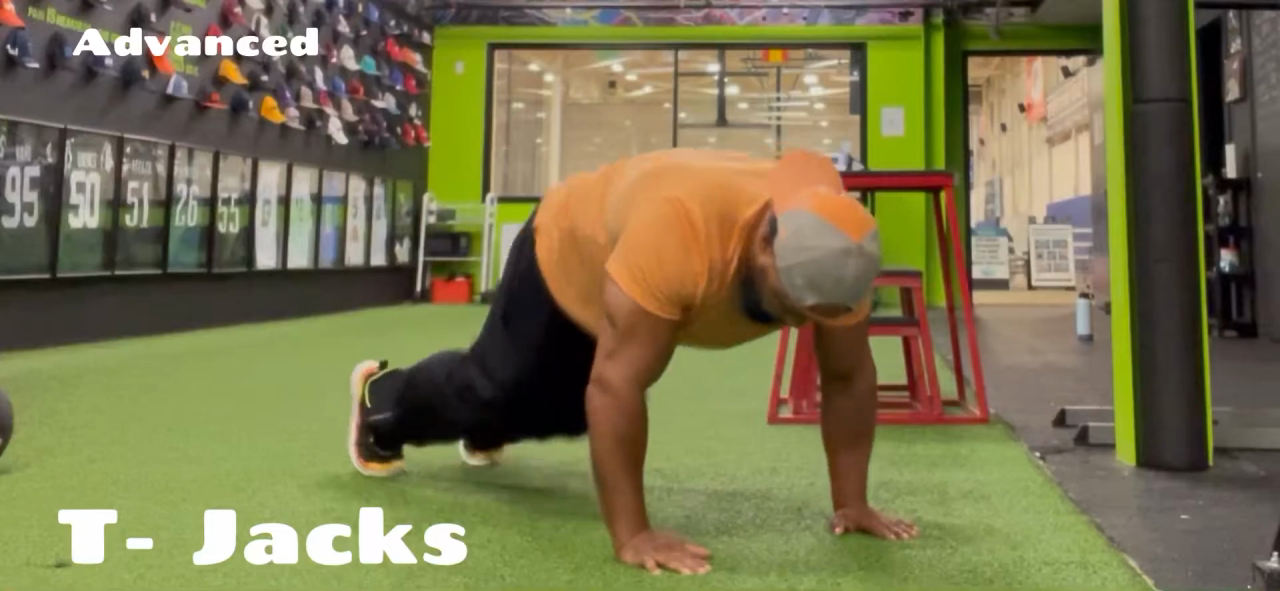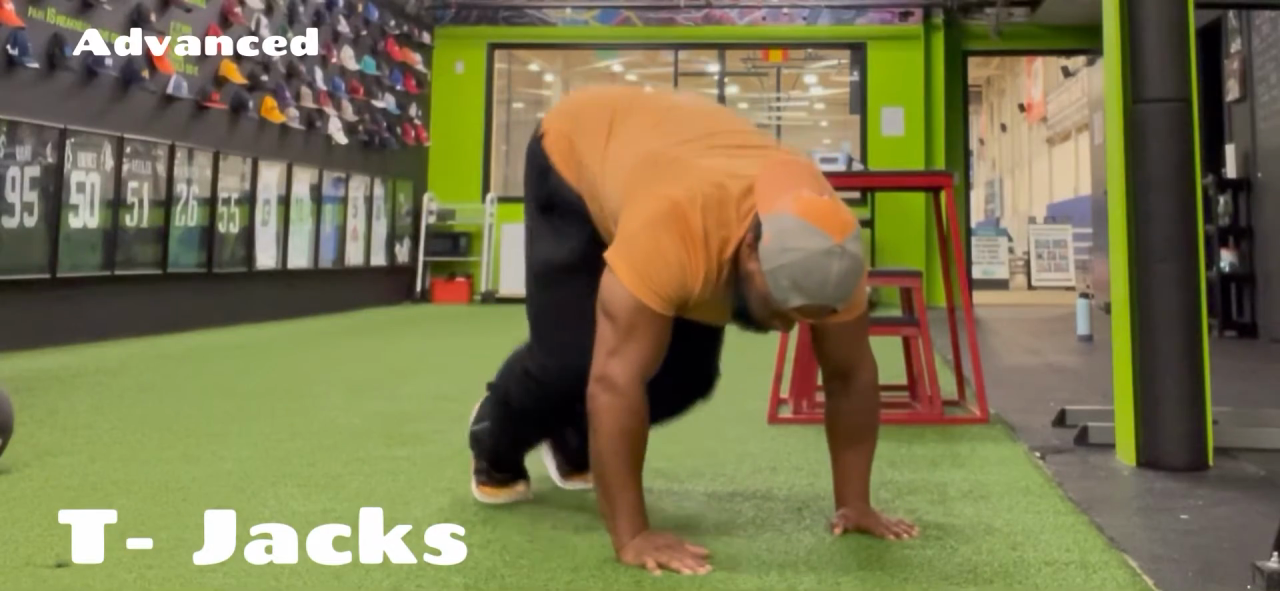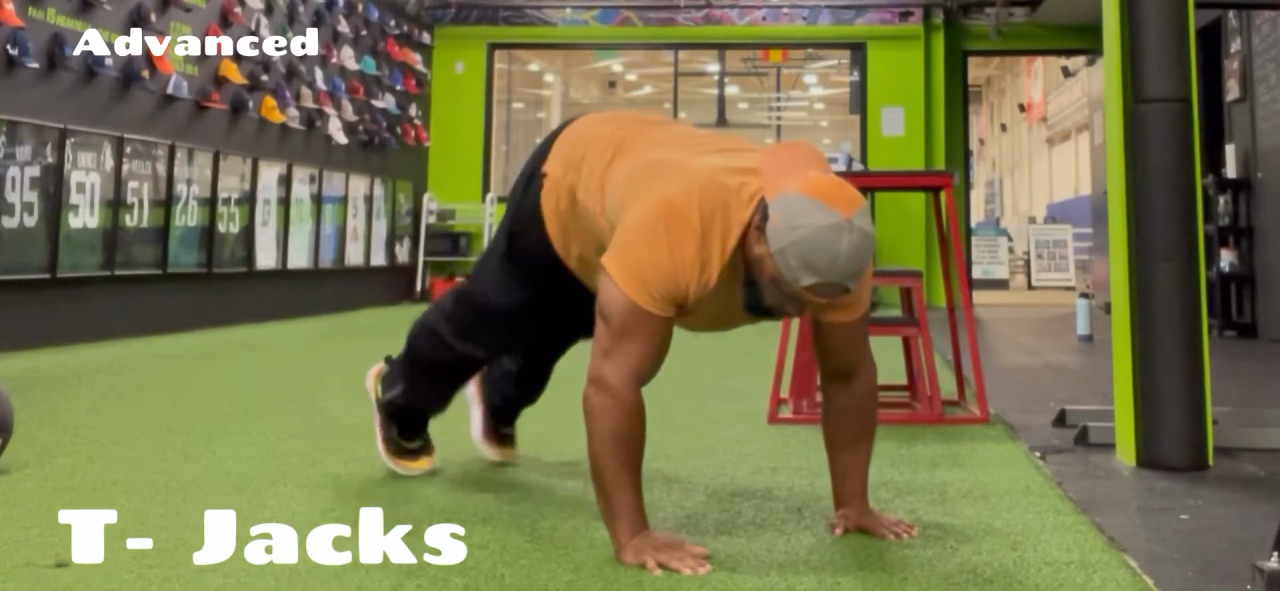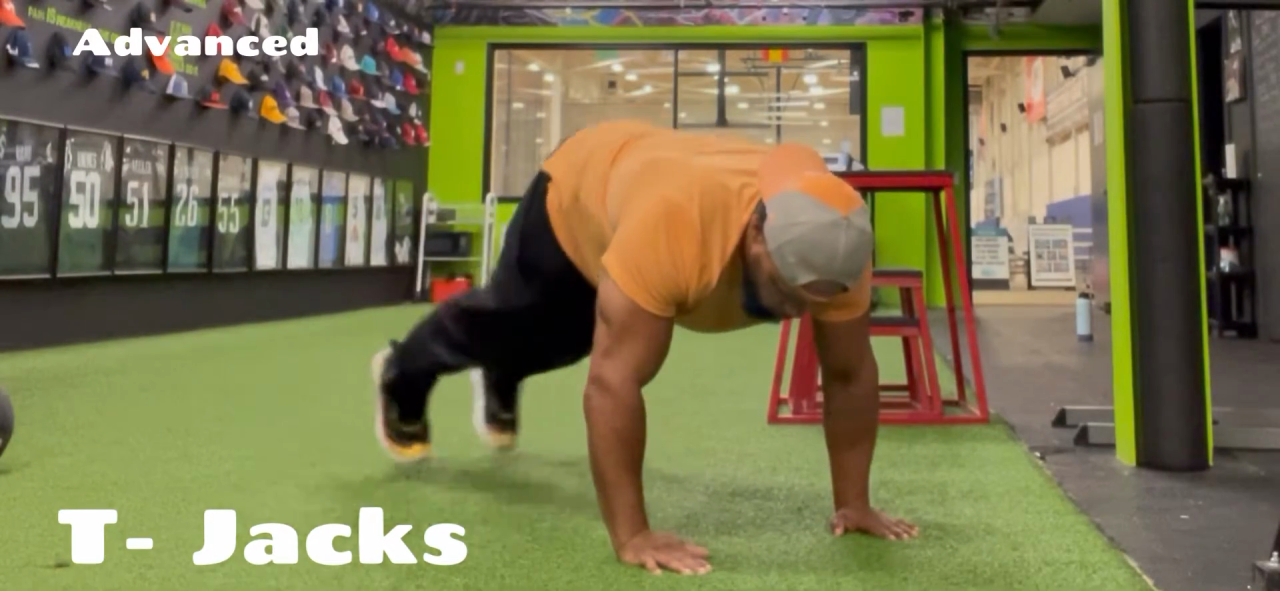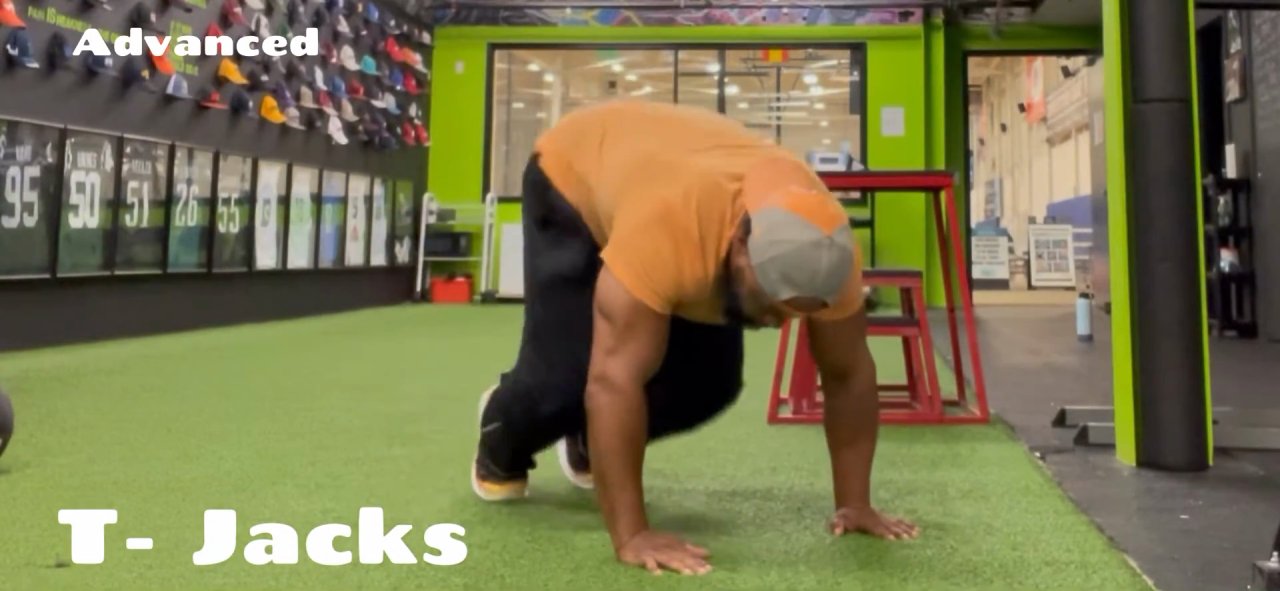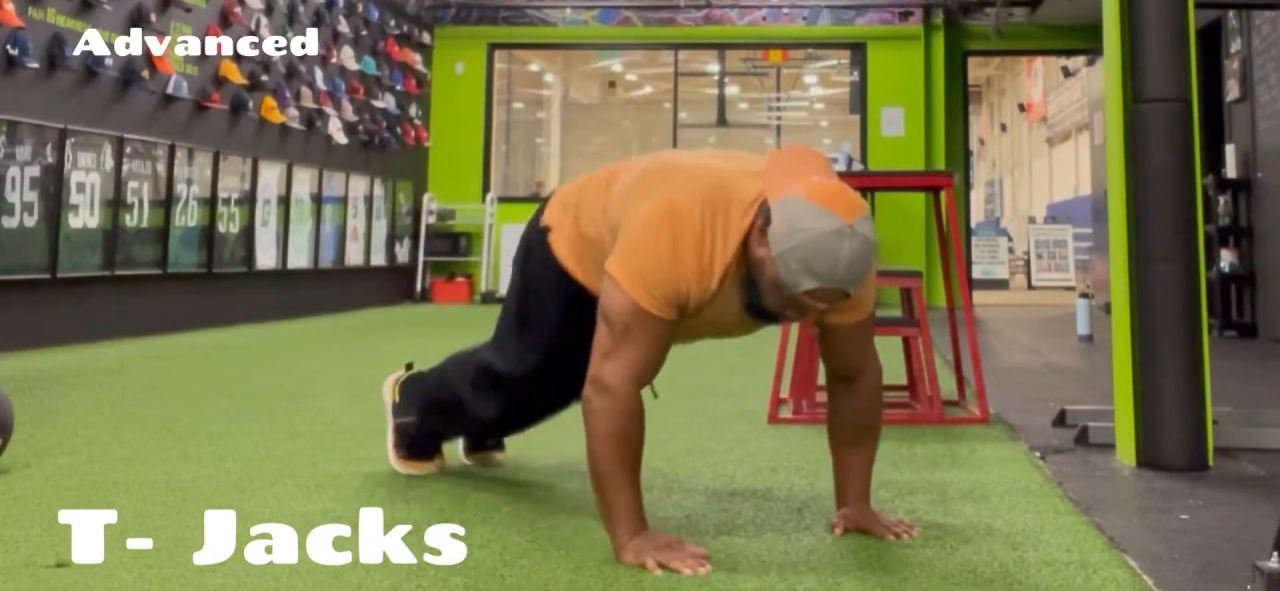
dt=0.7s
person 1, frame 1
left shoulder: (828, 255)
right shoulder: (679, 234)
left elbow: (849, 376)
right elbow: (613, 385)
left wrist: (853, 505)
right wrist: (631, 536)
right hip: (573, 244)
left knee: (558, 412)
right knee: (495, 390)
left ankle: (493, 421)
right ankle: (382, 397)
person 1, frame 2
left shoulder: (825, 245)
right shoulder: (672, 227)
left elbow: (850, 374)
right elbow: (614, 382)
left wrist: (856, 504)
right wrist: (631, 537)
left knee: (686, 377)
right knee: (566, 358)
left ankle: (568, 438)
right ankle: (495, 452)
person 1, frame 3
left shoulder: (829, 244)
right shoulder: (673, 230)
left elbow: (849, 374)
right elbow: (611, 383)
left wrist: (854, 503)
right wrist: (631, 536)
left hip: (638, 215)
right hip: (578, 179)
left knee: (567, 327)
right knee: (487, 320)
left ankle: (498, 400)
right ankle: (399, 393)
person 1, frame 4
left shoulder: (828, 244)
right shoulder: (675, 229)
left elbow: (851, 374)
right elbow: (614, 381)
left wrist: (853, 503)
right wrist: (631, 535)
right hip: (576, 201)
left knee: (569, 337)
right knee: (501, 325)
left ankle: (501, 375)
right ankle: (403, 373)
person 1, frame 5
left shoulder: (818, 244)
right shoulder: (666, 224)
left elbow: (848, 375)
right elbow: (613, 381)
left wrist: (855, 503)
right wrist: (632, 535)
right hip: (573, 176)
left knee: (708, 385)
right knee: (567, 373)
left ankle: (586, 436)
right ankle: (504, 444)
person 1, frame 6
left shoulder: (833, 246)
right shoulder: (675, 234)
left elbow: (855, 377)
right elbow: (609, 386)
left wrist: (855, 504)
right wrist: (631, 537)
right hip: (581, 239)
left knee: (558, 387)
right knee: (519, 376)
left ankle: (480, 426)
right ankle: (413, 405)
